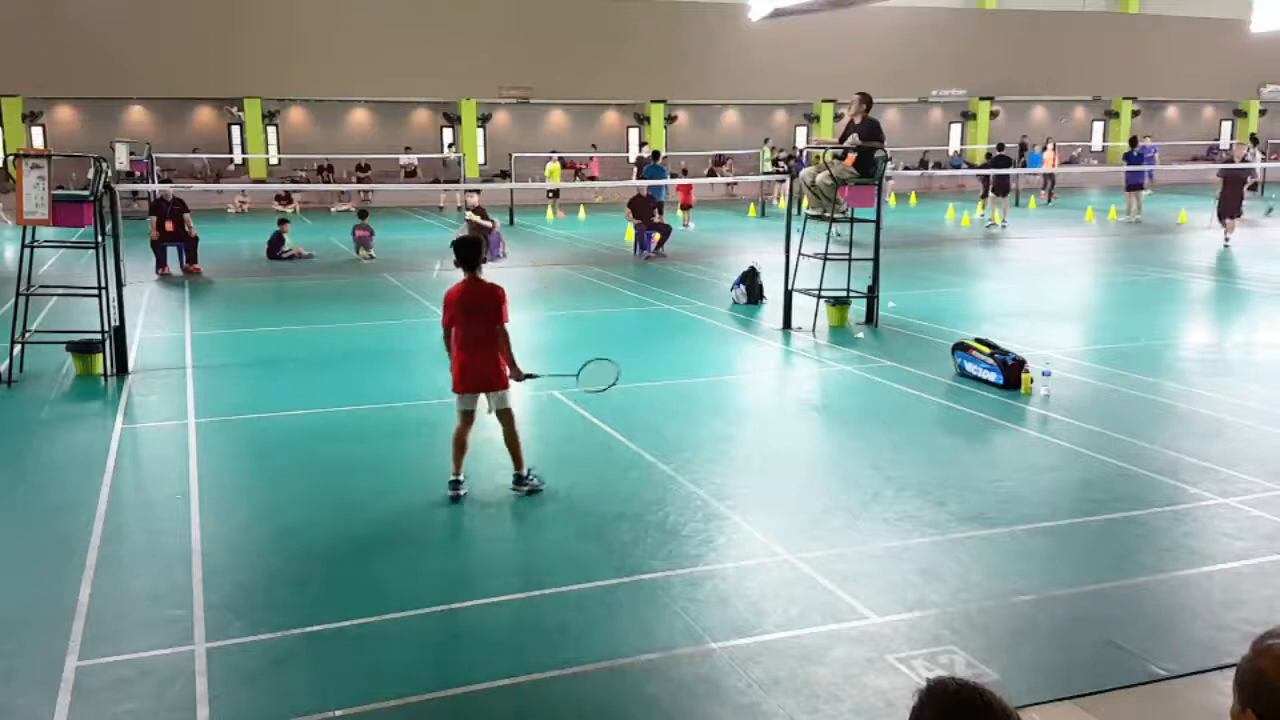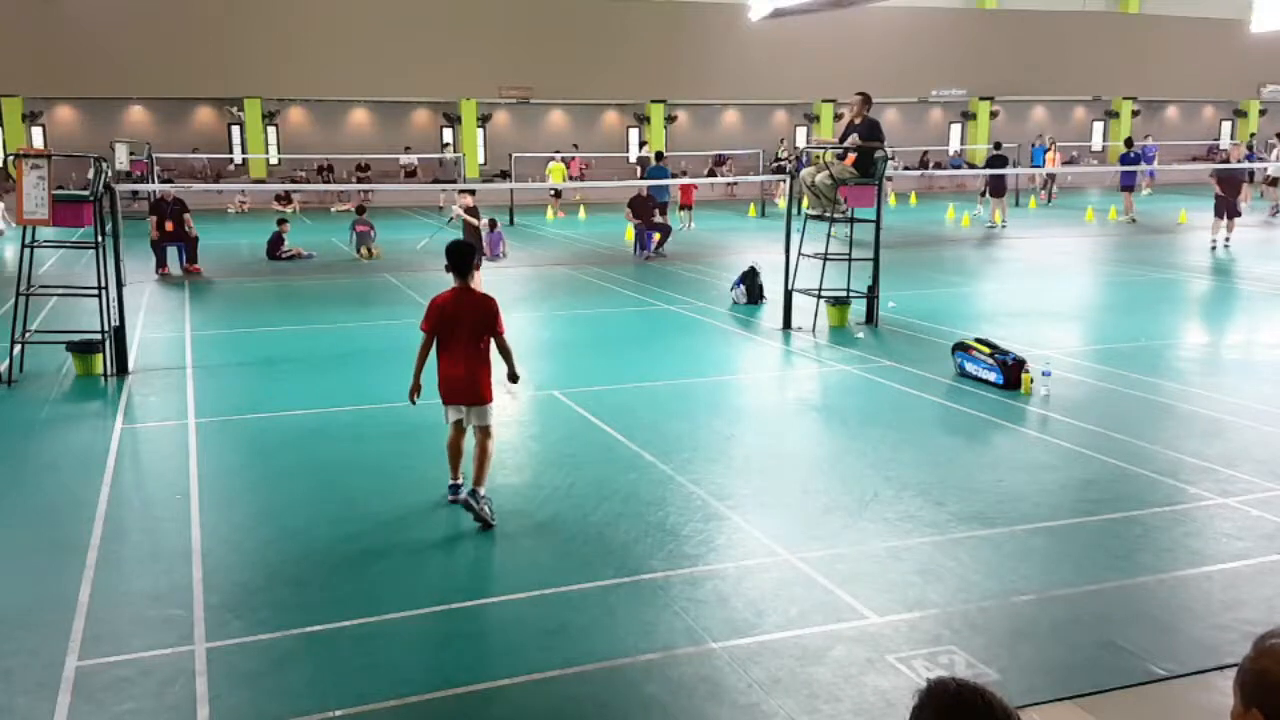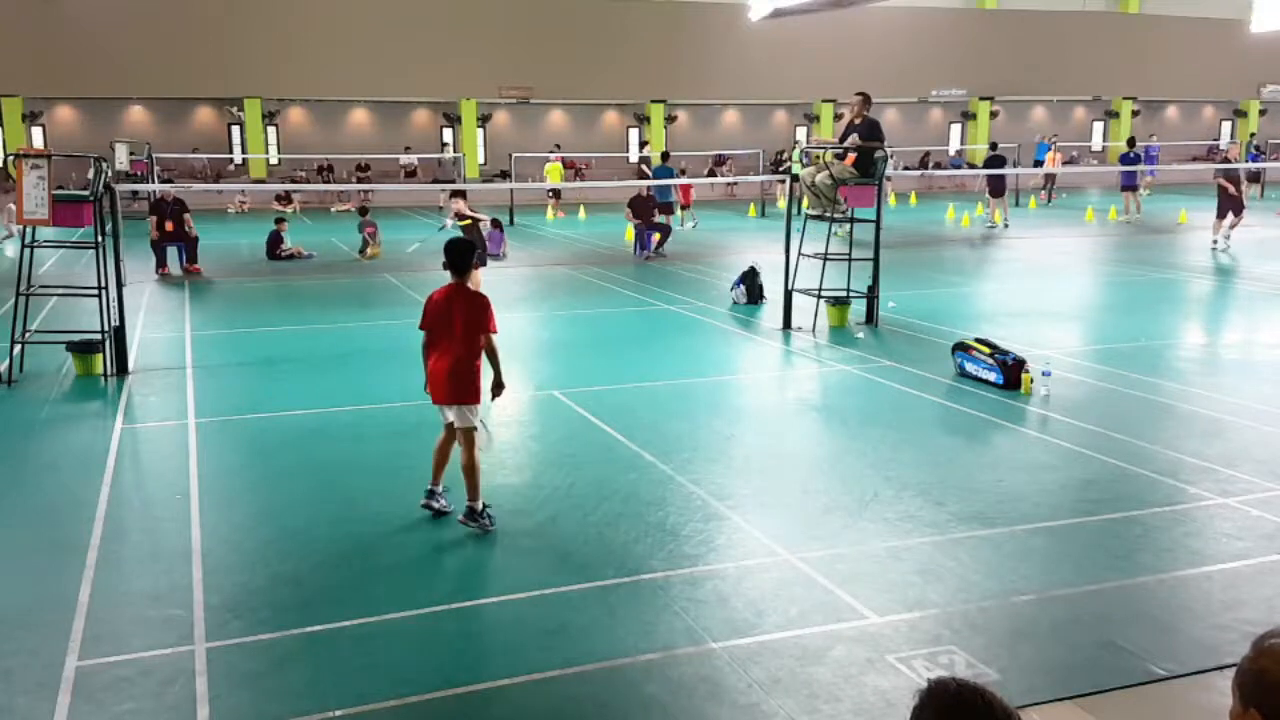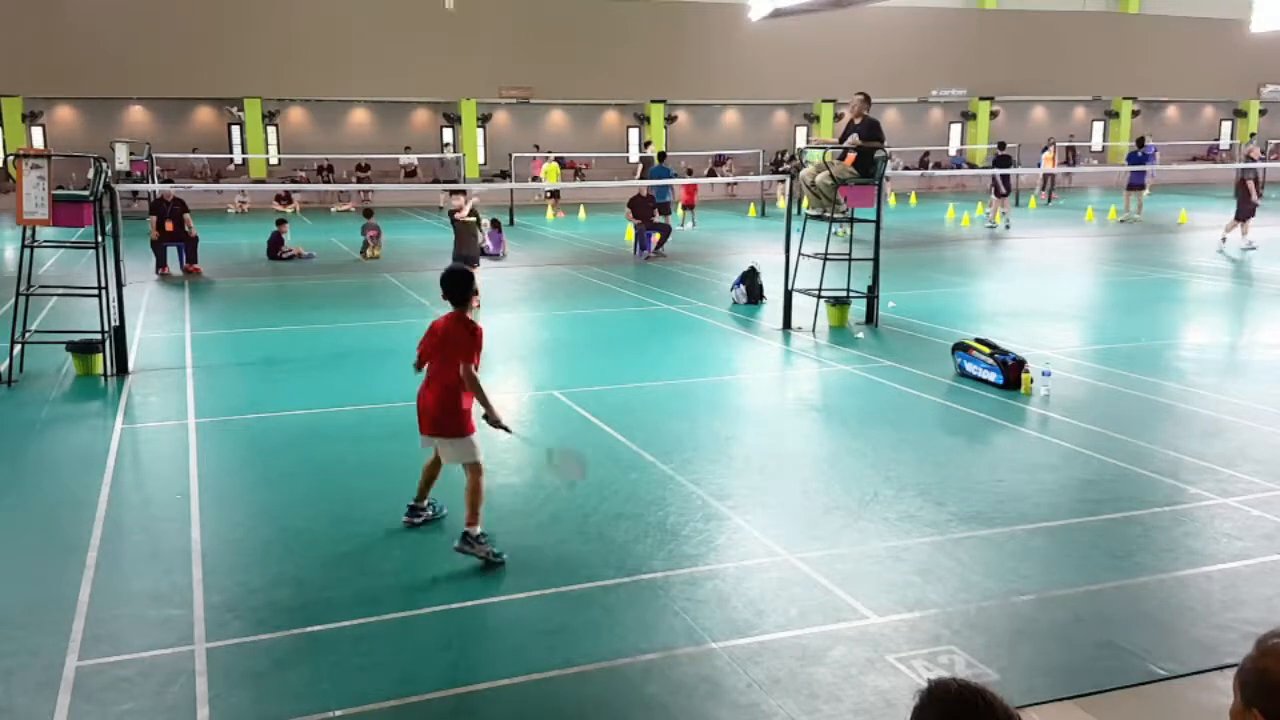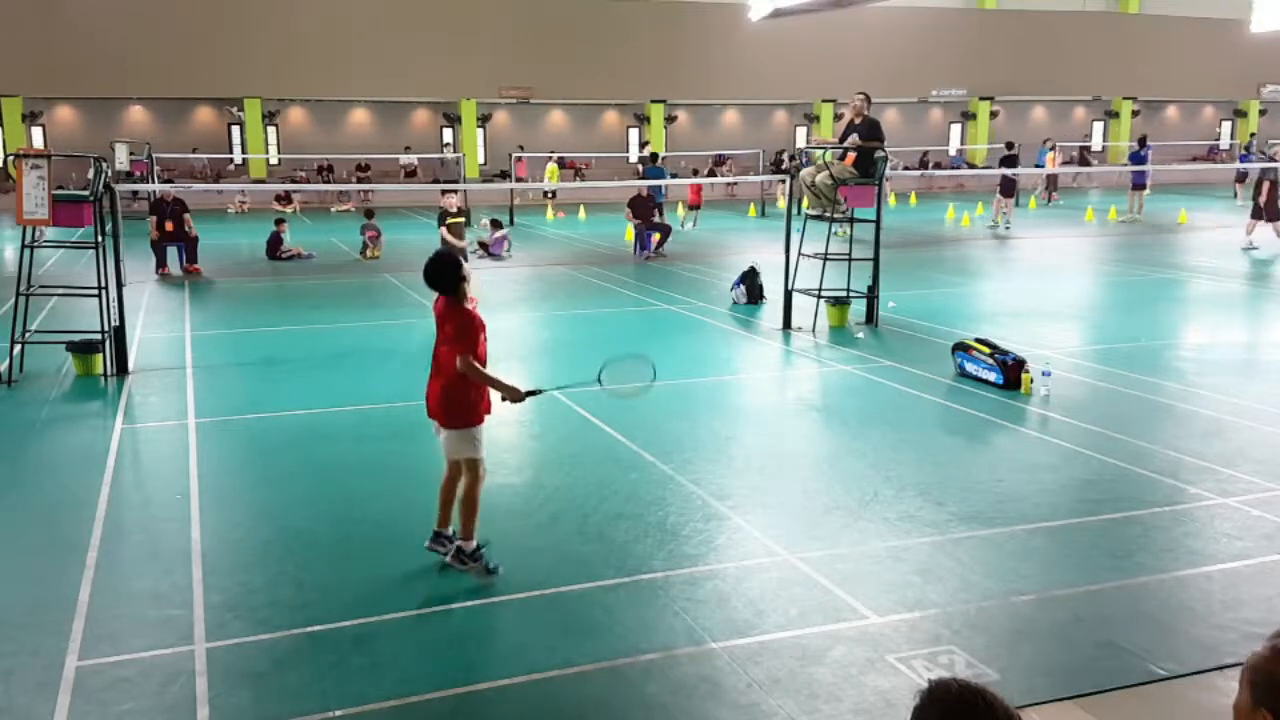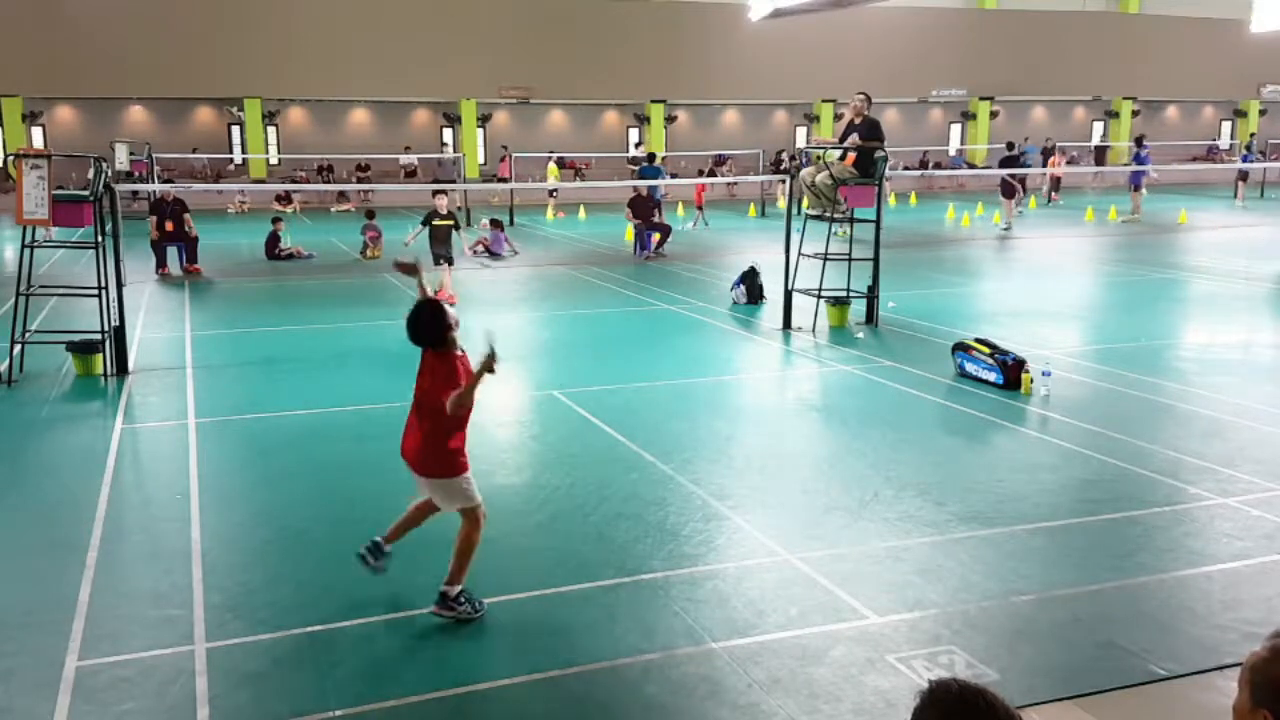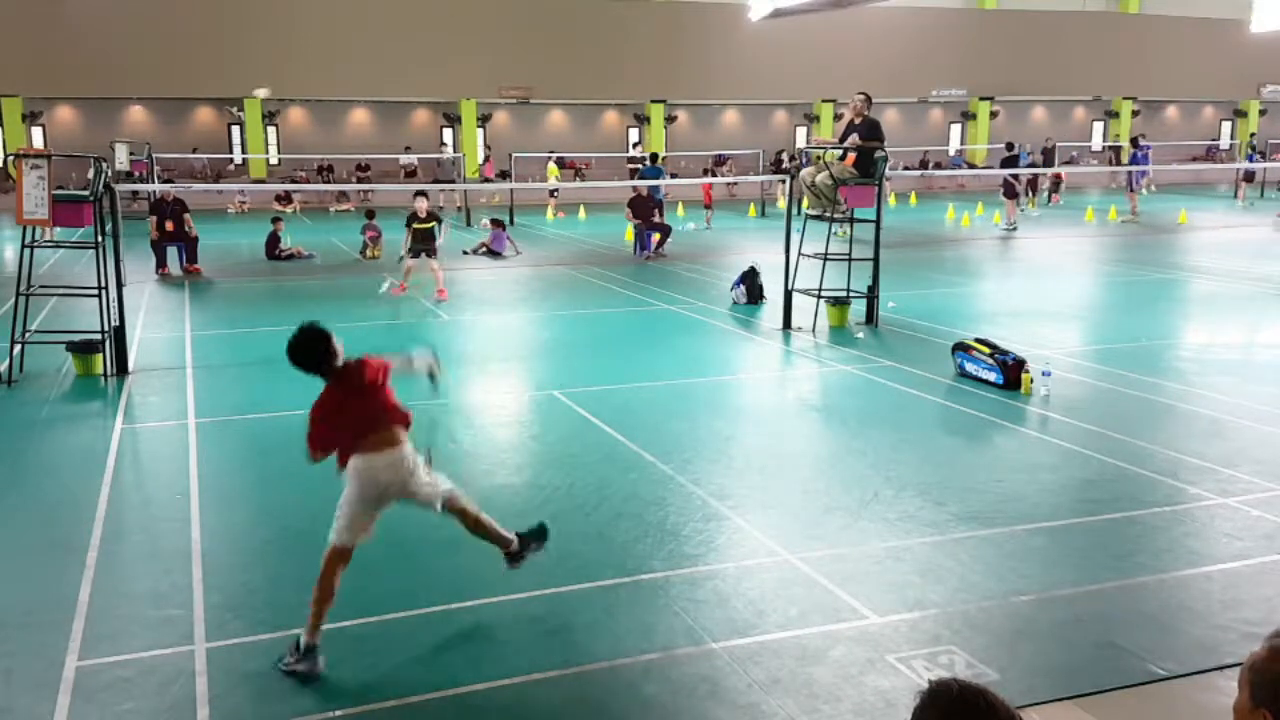
dt=0.4s
person 1, frame 1
left shoulder: (452, 295)
right shoulder: (495, 292)
left elbow: (447, 334)
right elbow: (500, 333)
left wrist: (454, 359)
right wrist: (513, 365)
left hip: (464, 371)
right hip: (492, 370)
left knee: (464, 423)
right knee: (507, 421)
left ankle: (456, 480)
right ankle: (521, 476)
person 1, frame 2
left shoulder: (438, 303)
right shoulder: (487, 303)
left elbow: (426, 344)
right elbow: (501, 343)
left wrist: (416, 379)
right wrist: (512, 369)
left hip: (449, 380)
right hip: (477, 380)
left knee: (457, 430)
right knee: (484, 436)
left ankle: (455, 484)
right ankle: (476, 493)
person 1, frame 3
left shoulder: (434, 299)
right shoulder: (479, 301)
left elbow: (426, 342)
right elbow: (487, 344)
left wrist: (429, 372)
right wrist: (498, 377)
left hip: (439, 377)
right hip: (463, 378)
left knee: (449, 433)
right knee: (468, 442)
left ankle: (434, 492)
right ankle: (474, 509)
person 1, frame 4
left shoulder: (437, 325)
right shoulder: (472, 330)
left elbow: (418, 364)
right elbow: (467, 373)
right wrist: (489, 408)
left hip: (427, 405)
right hip: (452, 410)
left knee: (438, 457)
right knee: (475, 470)
left ankle: (418, 507)
right ankle: (471, 535)
person 1, frame 5
left shoulder: (442, 303)
right shoulder: (466, 317)
right elbow: (465, 365)
right wrist: (505, 388)
left hip: (439, 398)
right hip: (461, 403)
left knee: (454, 468)
right knee: (473, 472)
left ankle: (442, 535)
right ankle: (466, 548)
person 1, frame 6
left shoulder: (434, 346)
right shoulder: (453, 365)
left elbow: (429, 305)
right elbow: (453, 409)
left wrist: (418, 276)
right wrist: (478, 375)
left hip: (418, 446)
right hip: (440, 455)
left knee: (435, 502)
right knee: (474, 517)
left ankle: (381, 546)
right ankle: (451, 596)
person 1, frame 7
left shoulder: (324, 409)
right shoulder: (366, 370)
left elbow: (317, 455)
right elbow: (401, 362)
right wrist: (426, 361)
left hip: (365, 473)
right hip: (401, 461)
left knee: (336, 559)
right knee: (456, 504)
left ankle: (309, 647)
right ankle: (513, 547)
